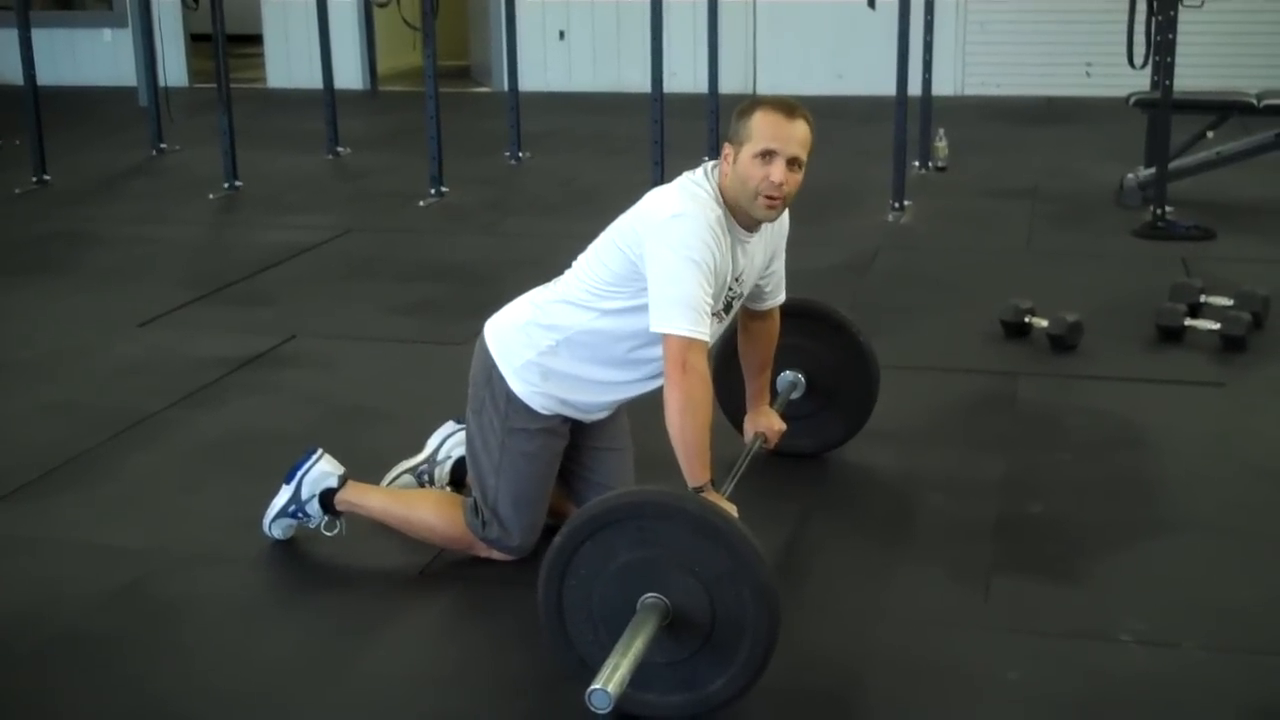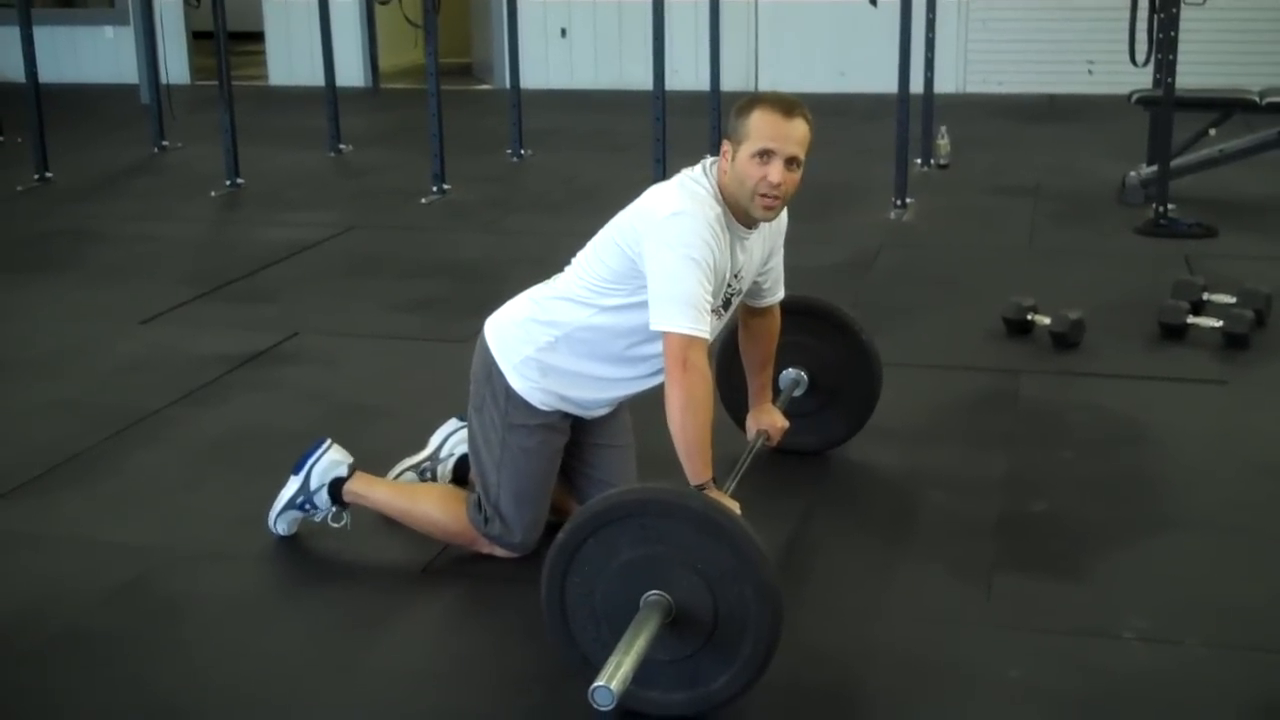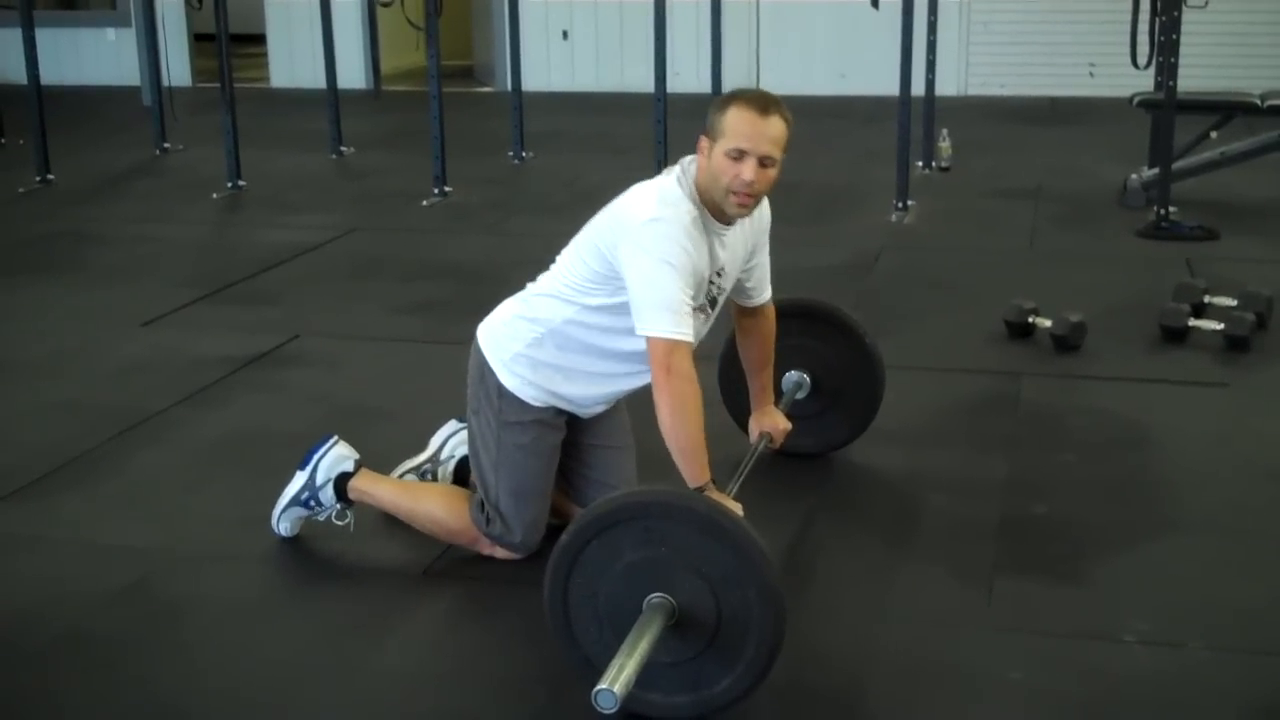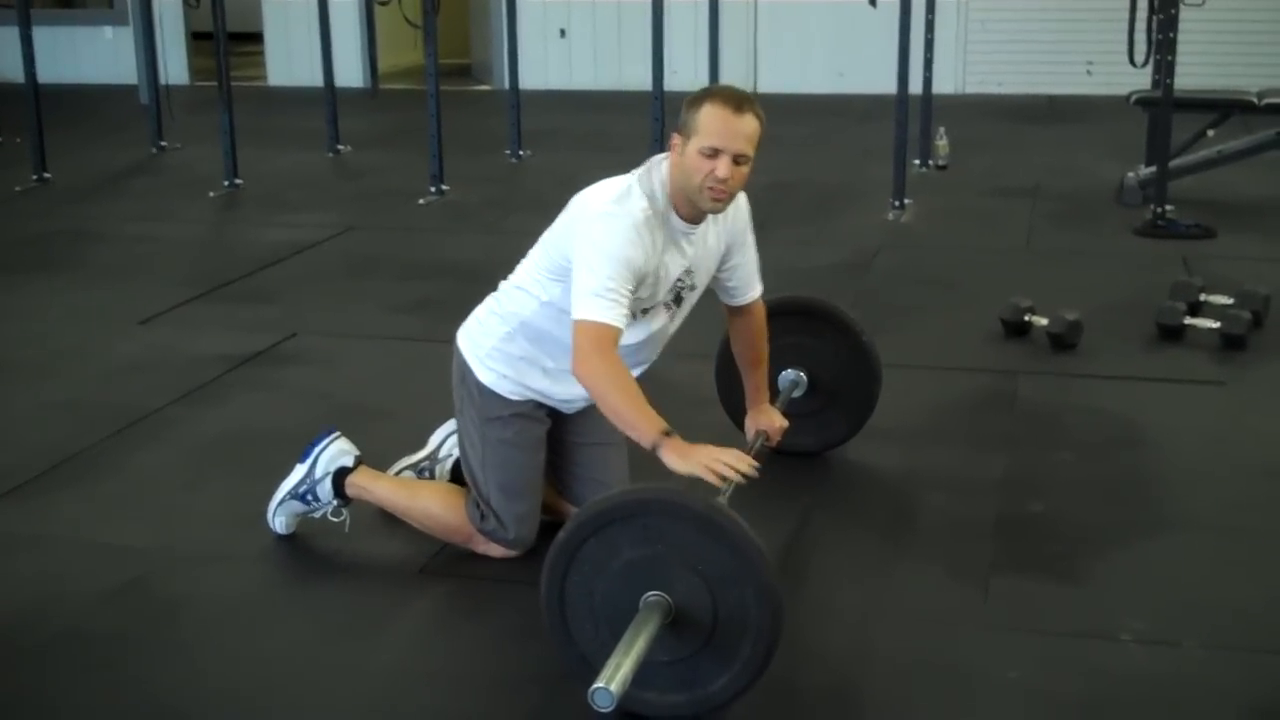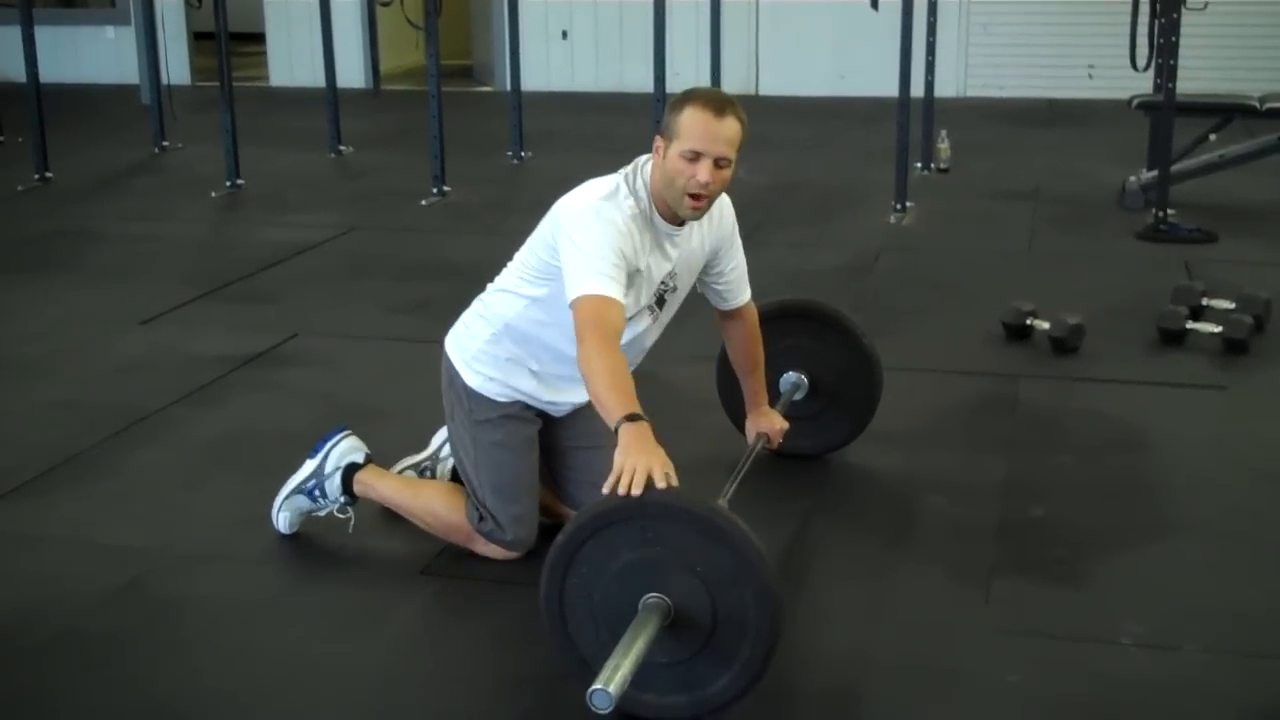
dt=0.3s
person 1, frame 1
left shoulder: (769, 216)
right shoulder: (685, 222)
left elbow: (761, 311)
right elbow: (685, 366)
left wrist: (759, 406)
right wrist: (702, 492)
left hip: (586, 384)
right hip: (530, 373)
right knee: (503, 541)
left ankle: (463, 460)
right ankle: (330, 490)
person 1, frame 2
left shoulder: (767, 213)
right shoulder: (684, 220)
left elbow: (760, 308)
right elbow: (685, 365)
left wrist: (761, 404)
right wrist: (704, 490)
left hip: (589, 381)
right hip: (529, 370)
right knee: (506, 538)
left ankle: (465, 459)
right ankle: (337, 480)
person 1, frame 3
left shoulder: (748, 209)
right shoulder: (660, 223)
left elbow: (754, 308)
right elbow: (670, 370)
left wrist: (762, 405)
right wrist: (703, 492)
left hip: (585, 384)
right hip: (523, 371)
right knee: (508, 539)
left ankle: (468, 457)
right ankle: (345, 478)
person 1, frame 4
left shoulder: (730, 210)
right shoulder: (618, 216)
left elbow: (745, 306)
right elbow: (590, 357)
left wrist: (759, 403)
right wrist: (667, 444)
left hip: (571, 384)
right hip: (506, 370)
right knee: (504, 538)
left ankle: (462, 460)
right ankle: (341, 475)
person 1, frame 5
left shoulder: (715, 214)
right shoulder: (601, 213)
left elbow: (736, 310)
right elbow: (597, 336)
left wrist: (758, 407)
right wrist: (632, 430)
left hip: (565, 386)
right hip: (494, 373)
right knee: (504, 541)
left ankle: (462, 459)
right ankle: (349, 473)
